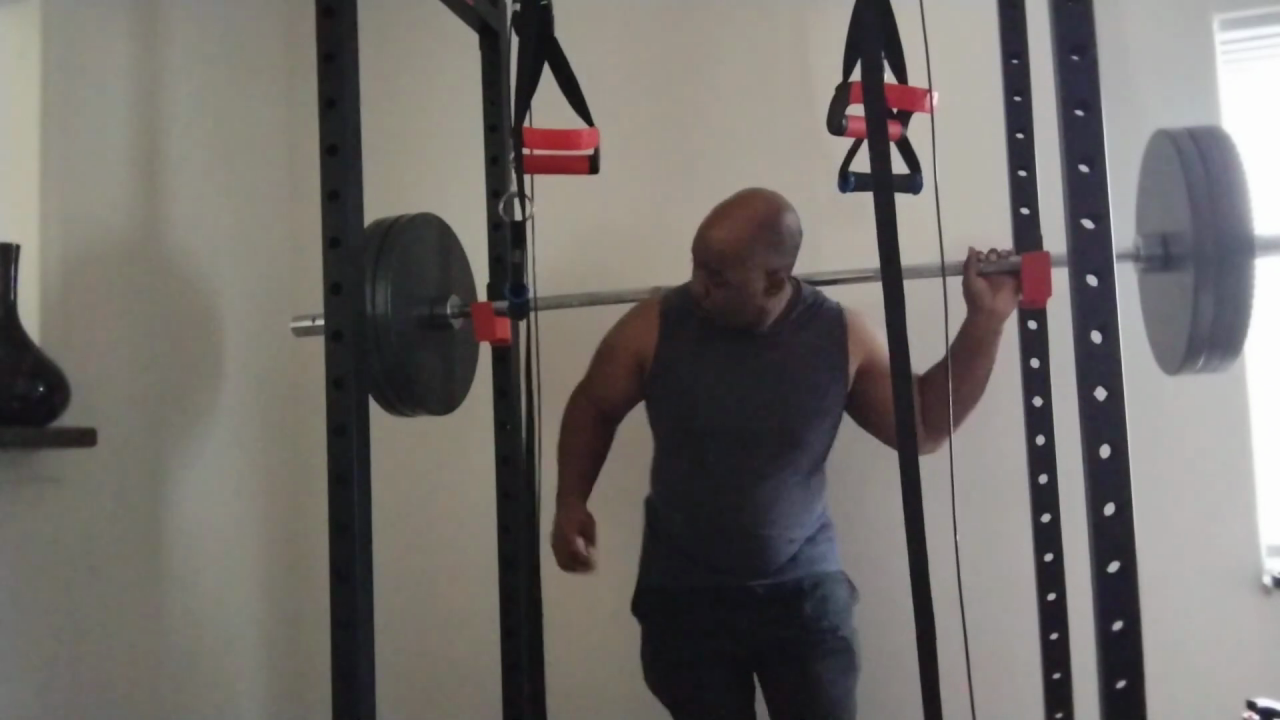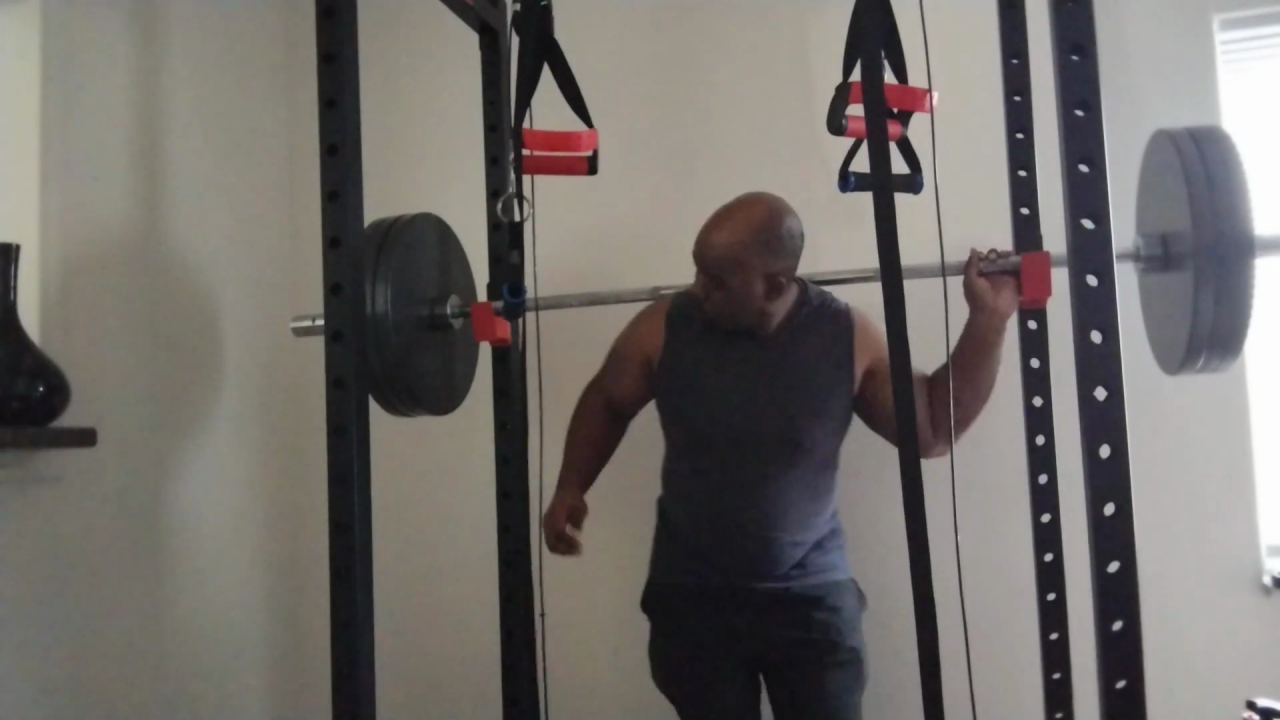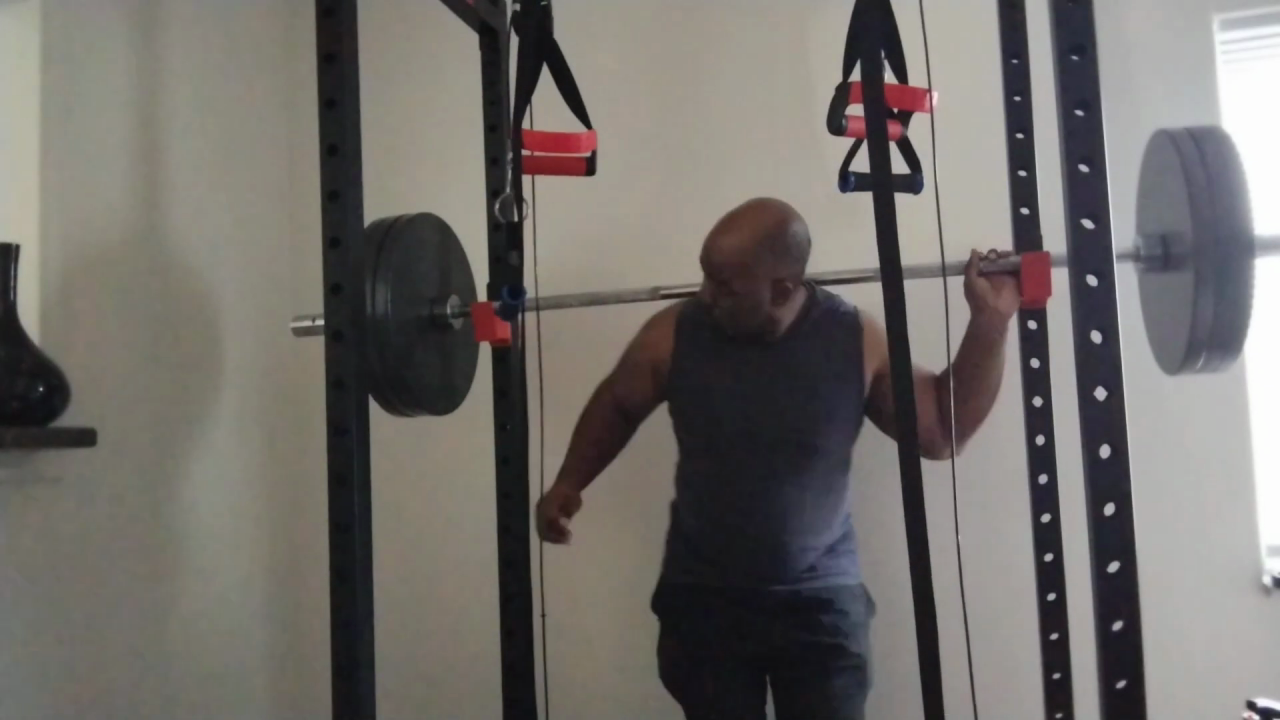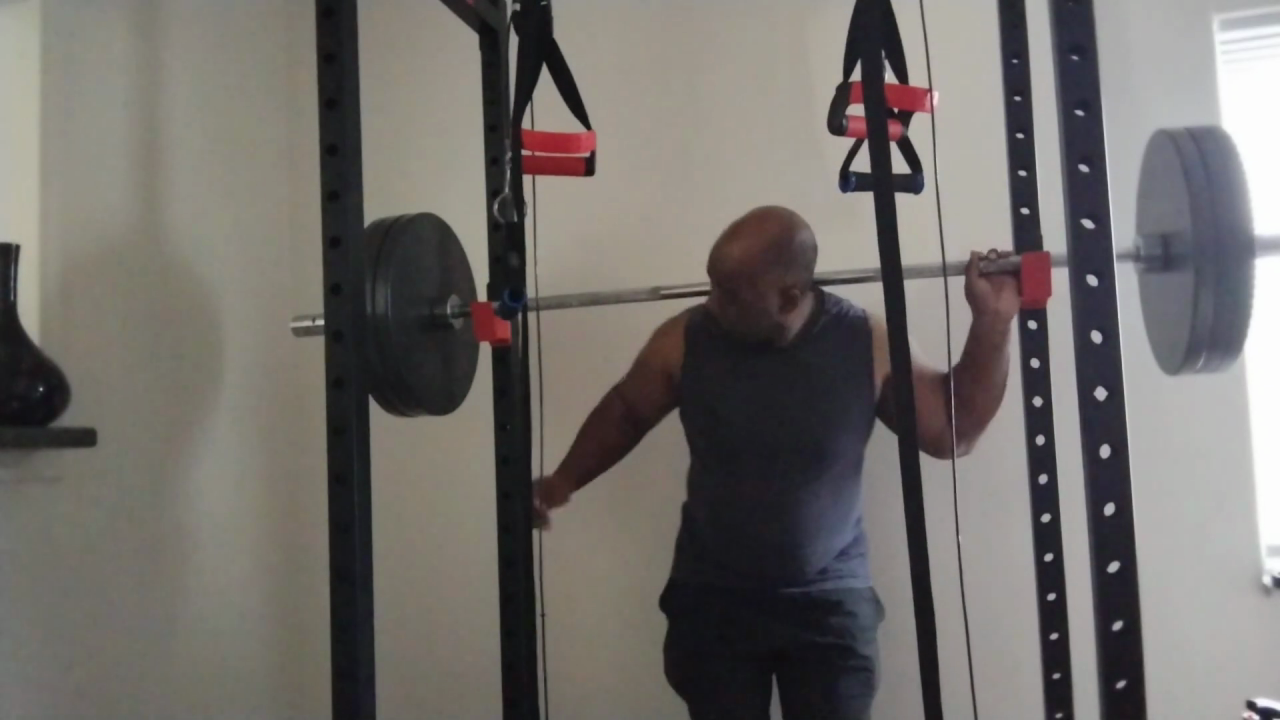
dt=0.1s
person 1, frame 1
left shoulder: (840, 335)
right shoulder: (656, 326)
left elbow: (923, 426)
right elbow: (595, 405)
left wrist: (985, 319)
right wrist: (571, 500)
left hip: (801, 589)
right hip: (686, 596)
person 1, frame 2
left shoulder: (847, 337)
right shoulder: (663, 328)
left elbow: (930, 429)
right elbow: (606, 402)
left wrist: (987, 320)
right wrist: (571, 488)
left hip: (811, 593)
right hip: (695, 595)
person 1, frame 3
left shoulder: (858, 340)
right shoulder: (675, 334)
left elbow: (944, 432)
right elbow: (616, 405)
left wrist: (990, 321)
right wrist: (568, 483)
left hip: (819, 597)
right hip: (704, 597)
person 1, frame 4
left shoulder: (866, 343)
right shoulder: (684, 341)
left elbow: (952, 431)
right elbow: (626, 412)
left wrist: (991, 323)
right wrist: (564, 480)
left hip: (829, 599)
right hip: (714, 597)
